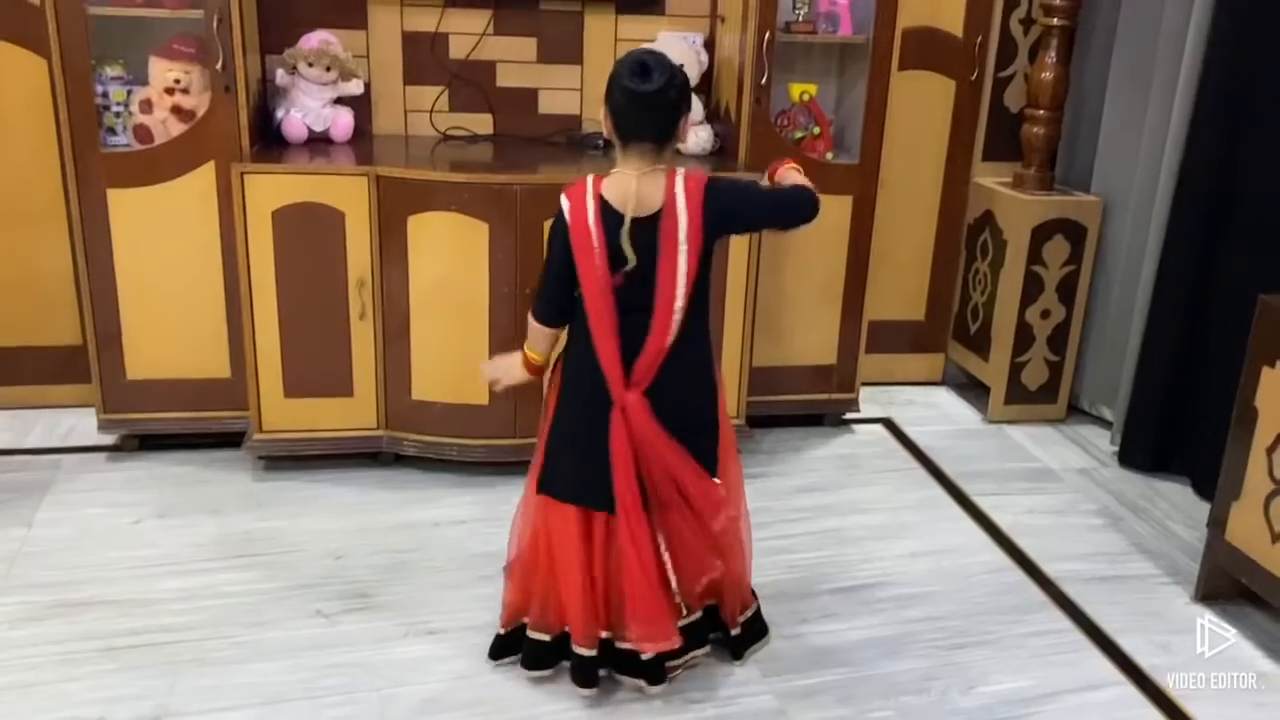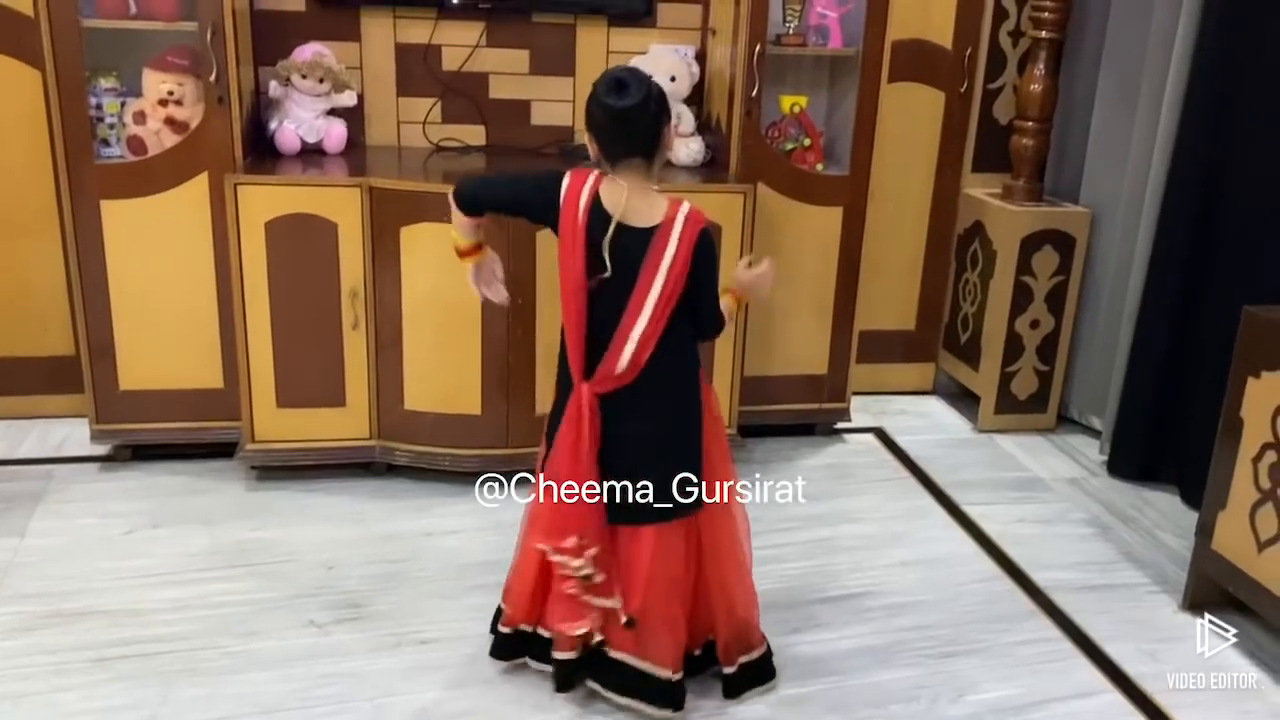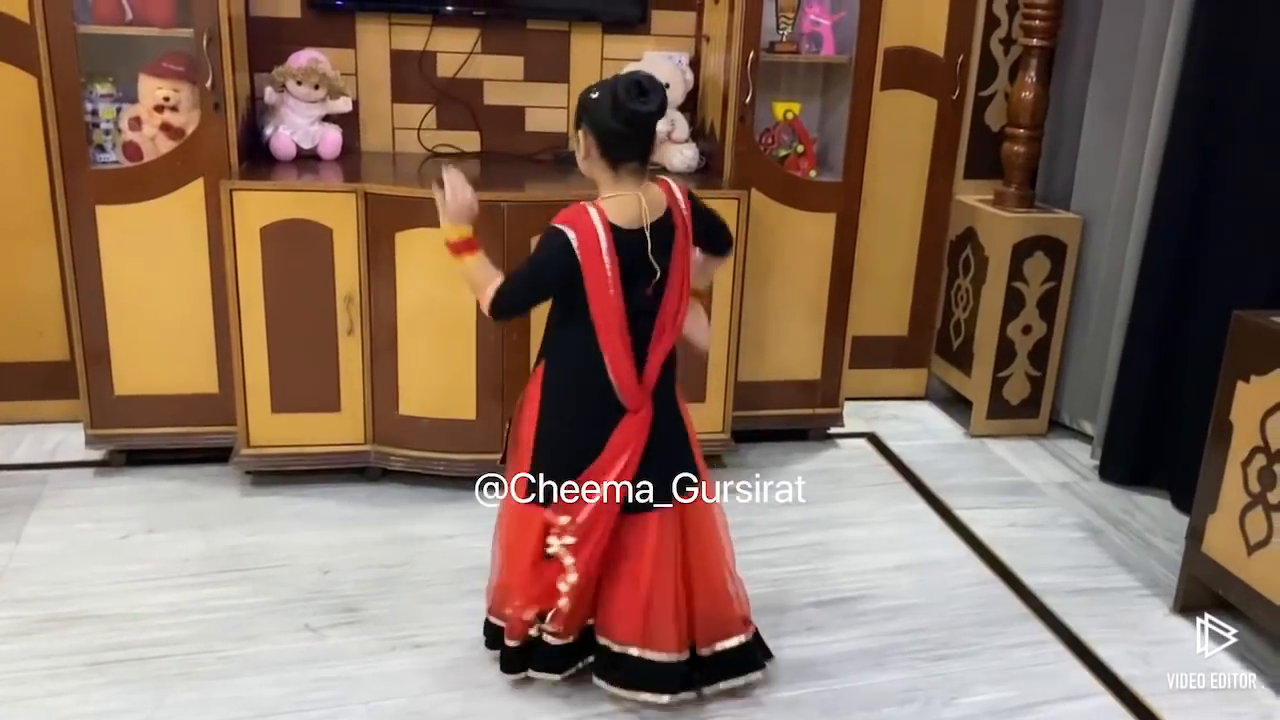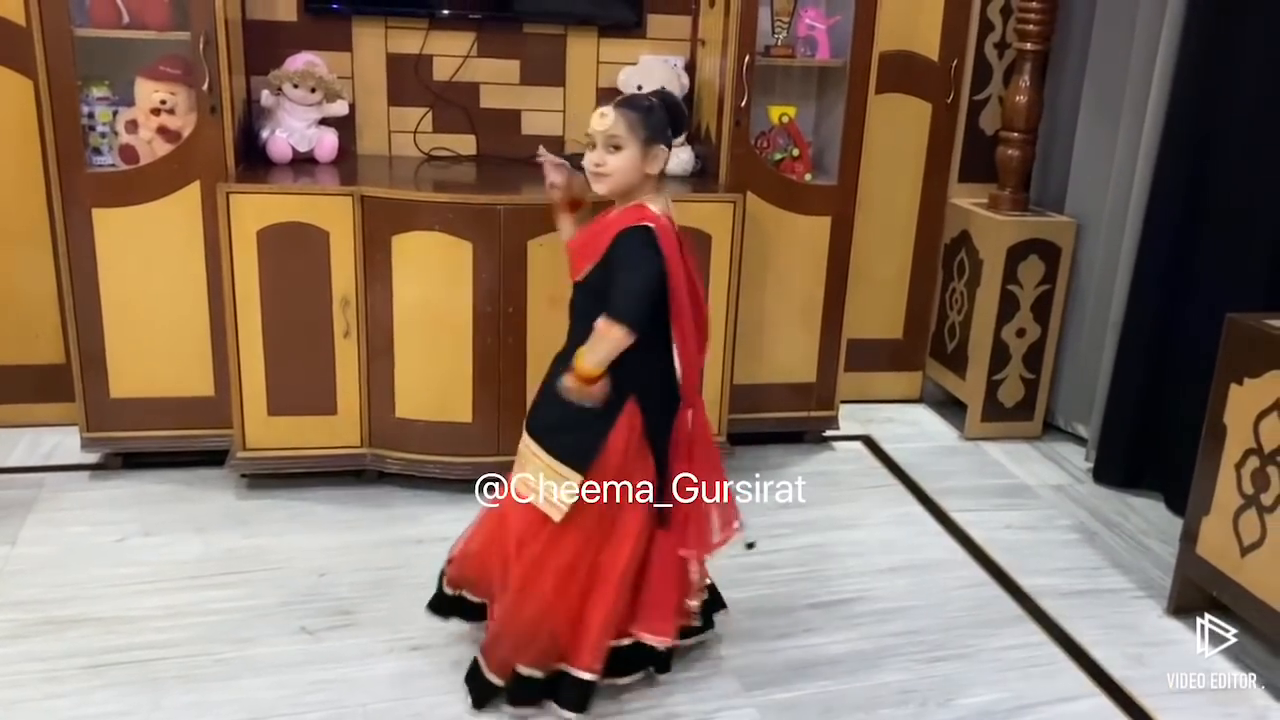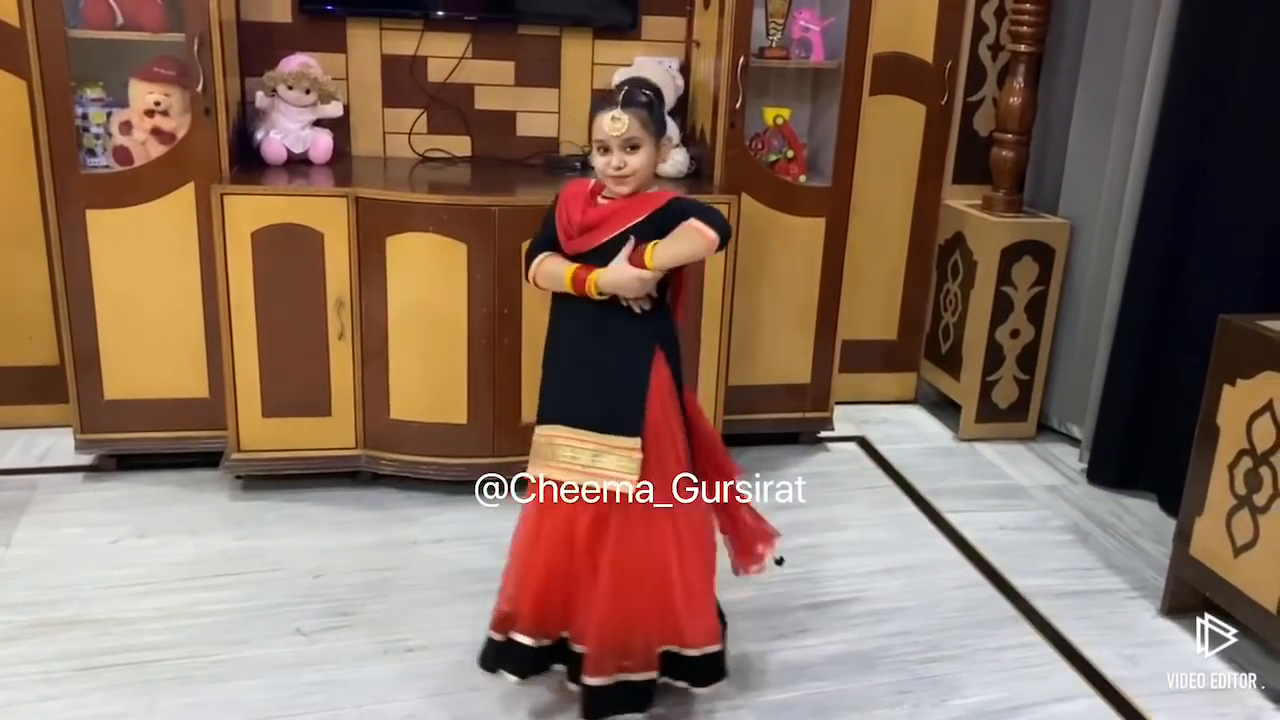
dt=0.4s
person 1, frame 1
left shoulder: (576, 207)
right shoulder: (704, 197)
left elbow: (549, 313)
right elbow: (802, 206)
left wrist: (527, 363)
right wrist: (787, 174)
left hip: (596, 396)
right hip: (682, 392)
left knee: (589, 512)
right knee: (683, 508)
left ankle: (584, 633)
right ankle: (675, 627)
person 1, frame 2
left shoulder: (567, 196)
right shoulder: (690, 229)
left elbow: (468, 195)
right elbow: (707, 321)
left wrist: (476, 256)
right wrist: (744, 289)
left hip: (588, 402)
right hip: (665, 411)
left knee: (574, 516)
right knee: (666, 527)
left ankle: (558, 633)
right ankle: (663, 648)
person 1, frame 3
left shoulder: (573, 235)
right shoulder: (678, 205)
left elbow: (502, 303)
right elbow: (717, 246)
left wrist: (460, 232)
left hip: (575, 409)
right hip: (648, 403)
left knee: (565, 519)
right knee: (652, 523)
left ankle: (552, 634)
right ankle: (659, 647)
person 1, frame 4
left shoulder: (640, 233)
right shoulder: (633, 218)
left elbow: (623, 318)
right elbow: (588, 256)
left wrist: (585, 374)
right wrist: (566, 201)
left hip: (610, 412)
right hip: (630, 404)
left knee: (573, 543)
right knee: (622, 530)
left ankle: (546, 663)
right ankle: (639, 632)
person 1, frame 5
left shoulder: (669, 211)
right shoulder: (573, 199)
left elbow: (712, 229)
right elbow: (537, 264)
left wrist: (639, 265)
right wrist: (600, 280)
left hip: (638, 381)
right hip: (573, 377)
left knee: (637, 518)
right knee: (570, 511)
left ankle: (639, 650)
right ankle: (571, 628)
